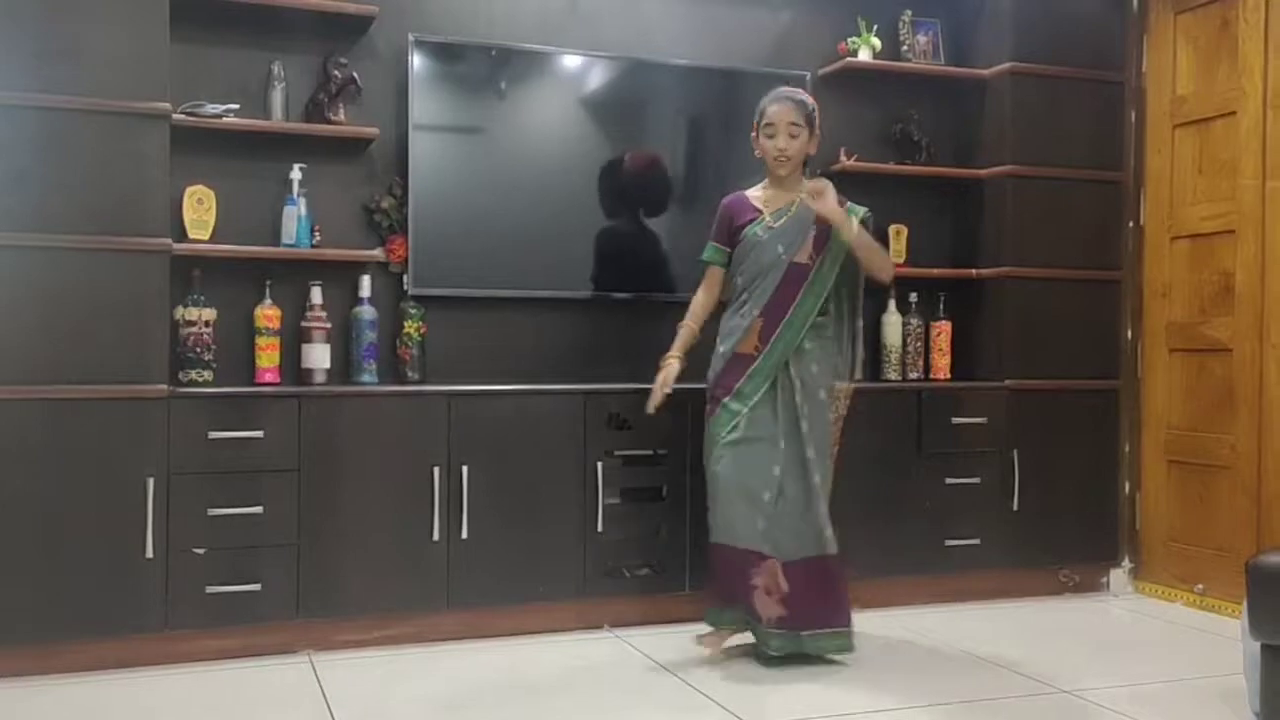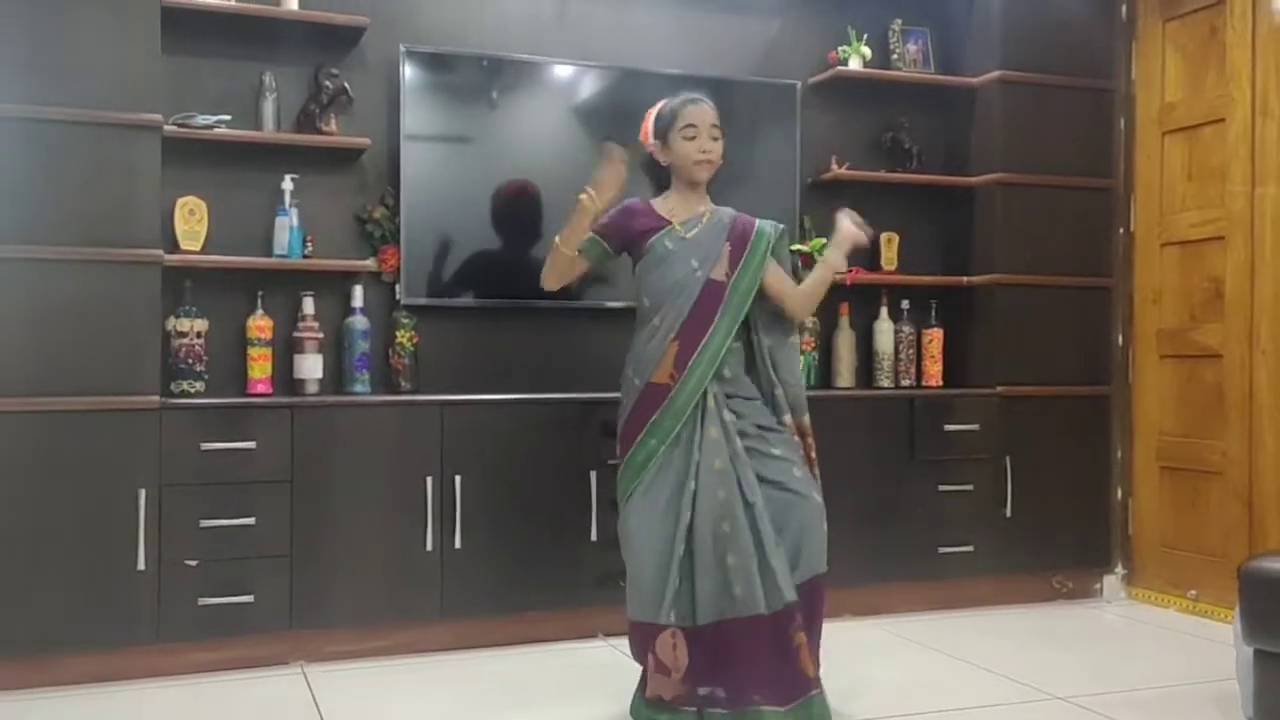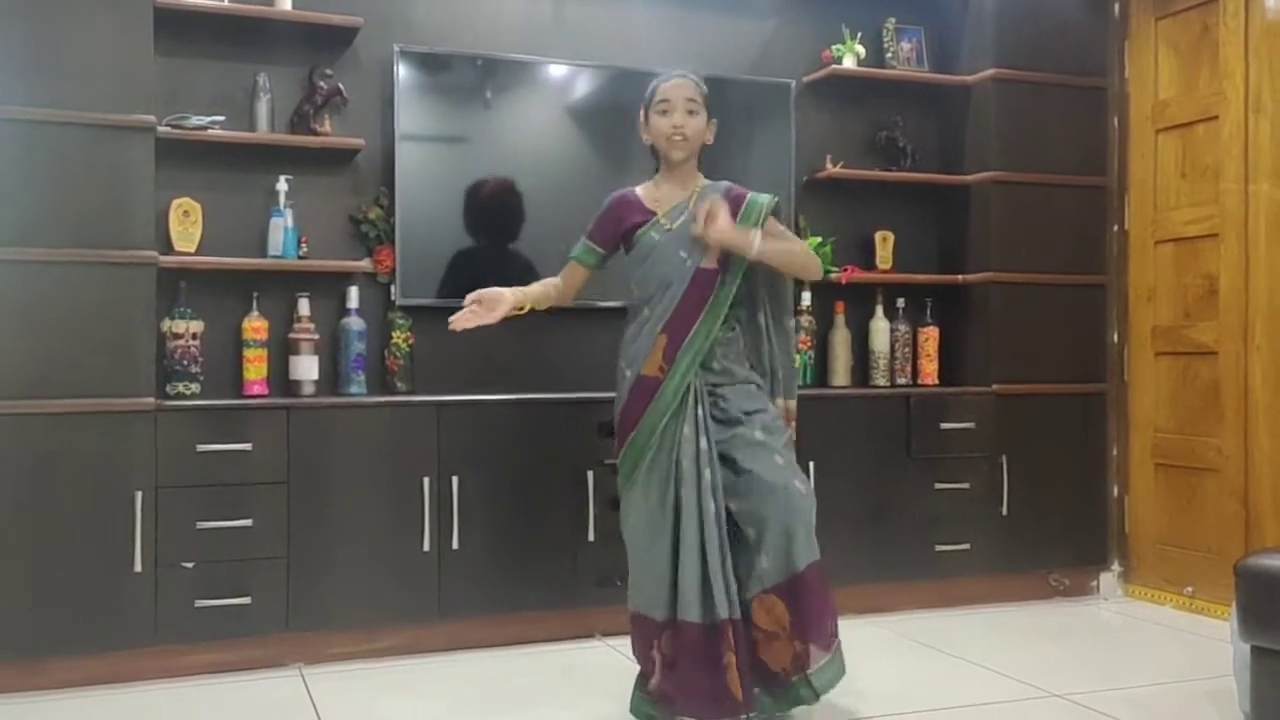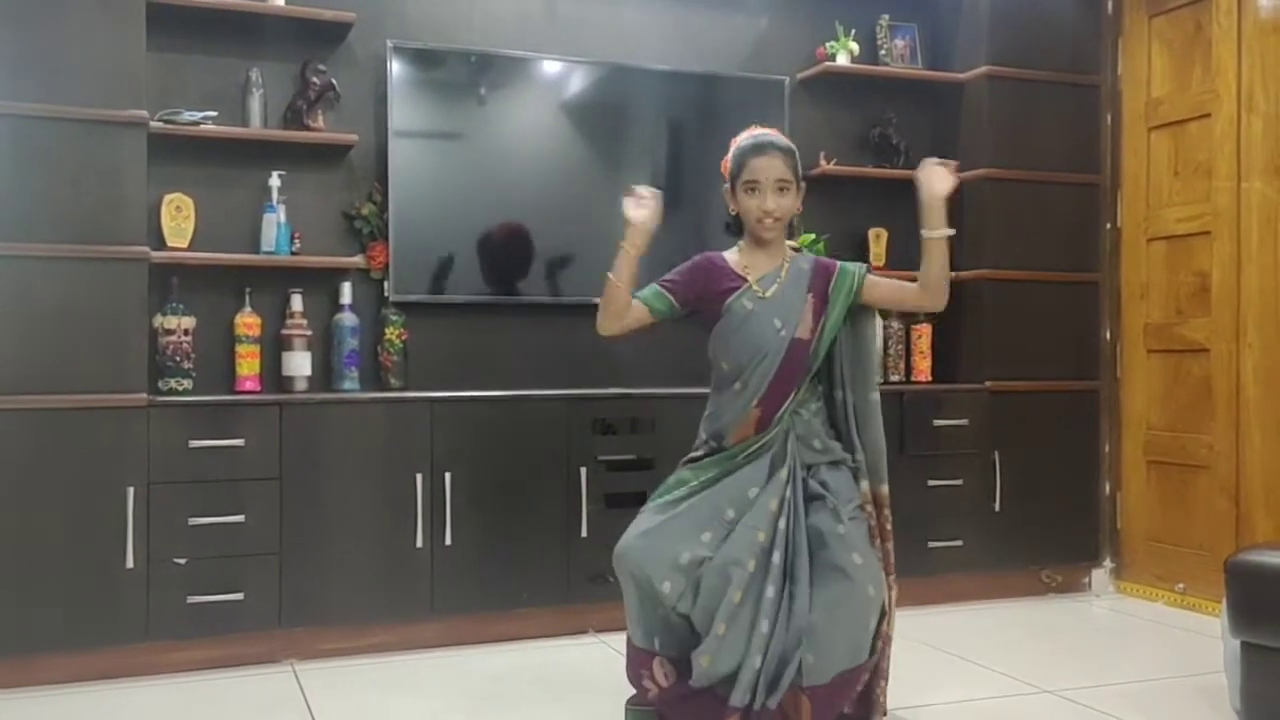
dt=1s
person 1, frame 1
left shoulder: (828, 207)
right shoulder: (735, 208)
left elbow: (884, 271)
right elbow: (709, 290)
left wrist: (841, 221)
right wrist: (675, 356)
left hip: (803, 364)
right hip: (743, 362)
left knee: (795, 484)
right knee: (737, 475)
left ankle: (788, 618)
right ankle: (743, 610)
person 1, frame 2
left shoulder: (744, 232)
right shoulder: (636, 216)
left elbow: (795, 306)
right elbow: (553, 277)
left wrist: (838, 249)
right wrist: (589, 209)
left hip: (733, 399)
right hip: (661, 403)
left knee: (792, 509)
right knee: (663, 536)
person 1, frame 3
left shoulder: (735, 205)
right shoulder: (625, 208)
left elbow: (810, 268)
right elbow: (564, 285)
left wrist: (742, 240)
right wrist: (514, 298)
left hip: (732, 386)
right hip: (657, 394)
left knee: (779, 500)
right knee: (668, 526)
left ankle: (778, 667)
person 1, frame 4
left shoulder: (825, 278)
right shoulder: (707, 274)
left elbow: (926, 298)
right elbow: (612, 321)
left wrist: (932, 216)
right wrist: (637, 238)
left hip: (810, 460)
right hip: (729, 461)
left knee: (852, 590)
right knee: (645, 559)
